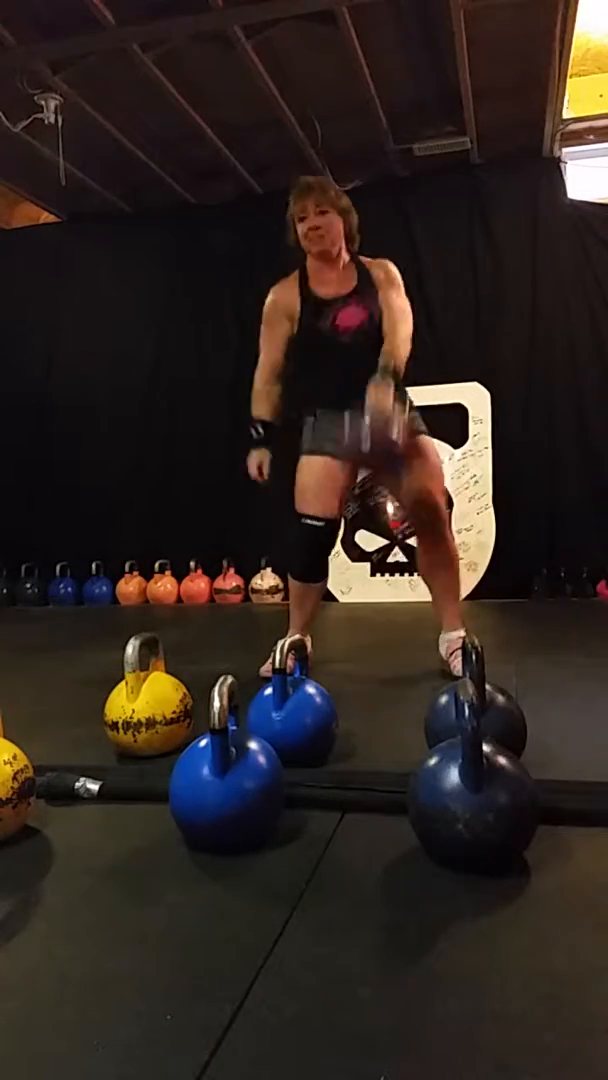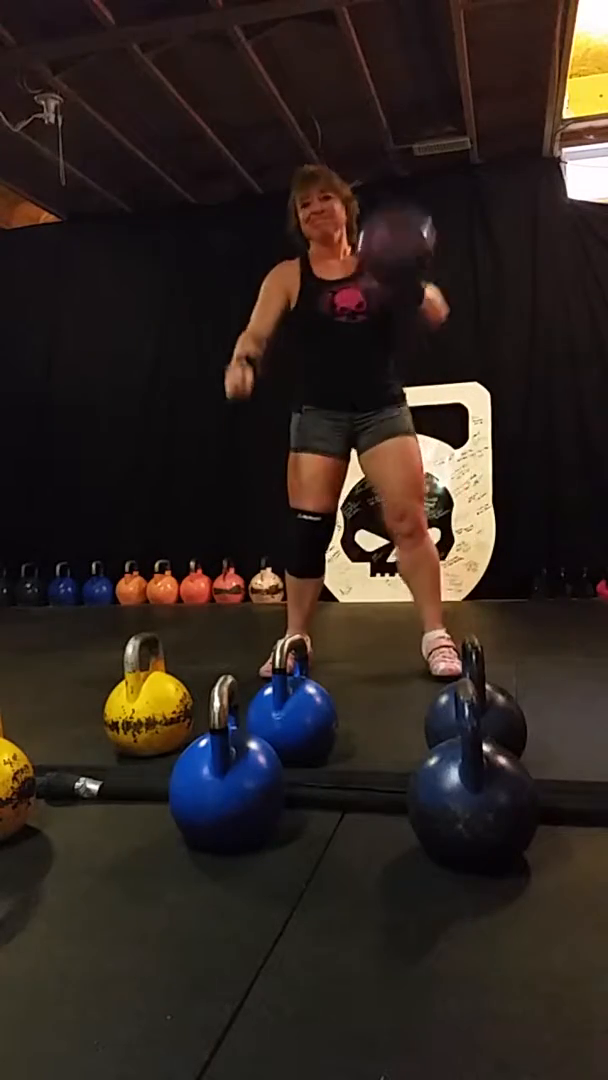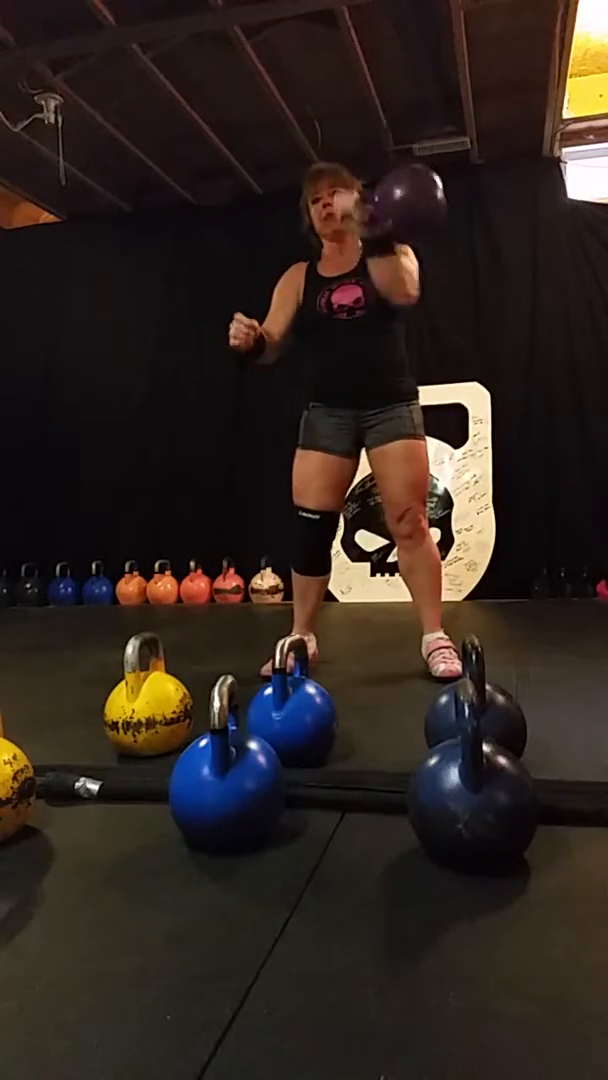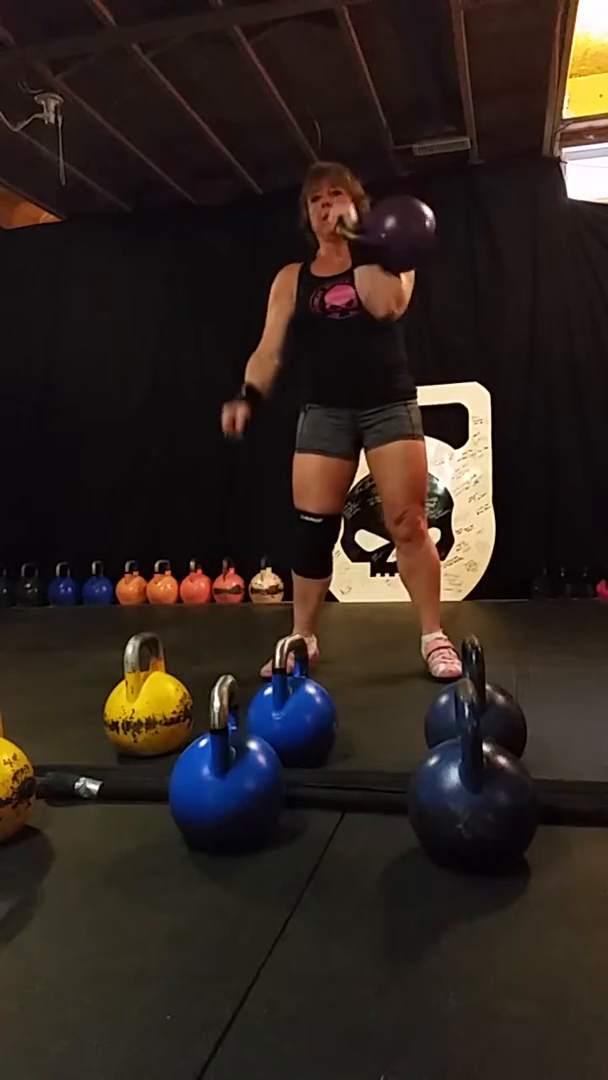
dt=0.2s
person 1, frame 1
left shoulder: (381, 274)
right shoulder: (286, 294)
left elbow: (399, 334)
right elbow: (268, 373)
left wrist: (386, 383)
right wrist: (261, 438)
left hip: (390, 411)
right hip: (328, 418)
left knee: (432, 518)
right knee: (312, 531)
left ankle: (453, 637)
right ankle: (296, 640)
person 1, frame 2
right shoulder: (288, 277)
left elbow: (435, 312)
right elbow: (255, 334)
left wrist: (416, 290)
right wrist: (241, 363)
left hip: (383, 408)
right hip: (318, 414)
left knee: (408, 521)
right knee: (308, 528)
left ankle: (436, 638)
right ankle: (295, 640)
person 1, frame 3
left shoulder: (390, 250)
right shoulder: (298, 277)
left elbow: (404, 291)
right elbow: (272, 336)
left wrist: (371, 232)
right wrist: (249, 332)
left hip: (391, 405)
right hip: (326, 411)
left knee: (408, 522)
right knee: (312, 526)
left ankle: (435, 638)
right ankle: (301, 639)
person 1, frame 4
left shoulder: (385, 259)
right shoulder: (291, 279)
left elbow: (388, 305)
right elbow: (271, 350)
left wrist: (360, 241)
right wrist: (246, 399)
left hip: (390, 406)
right hip: (324, 412)
left knee: (407, 523)
right knee: (313, 529)
left ankle: (434, 638)
right ankle: (302, 640)
